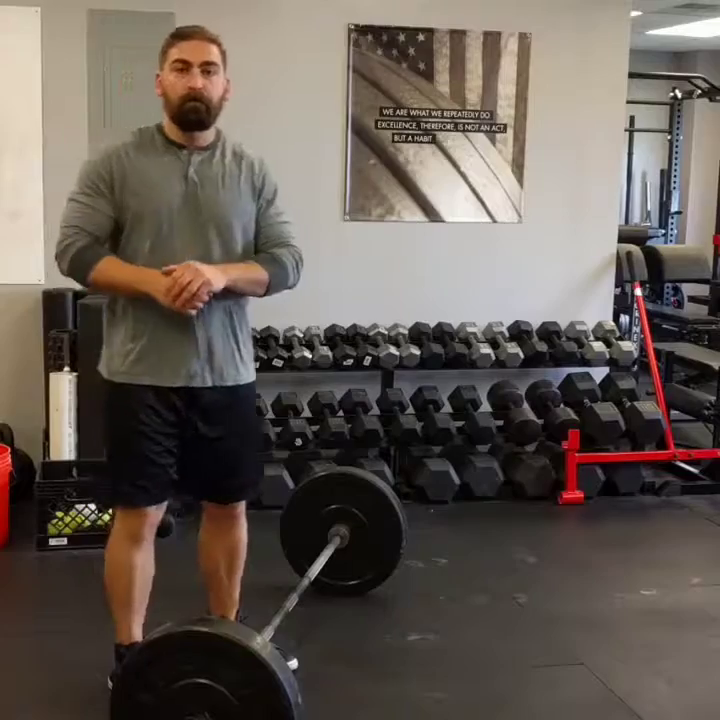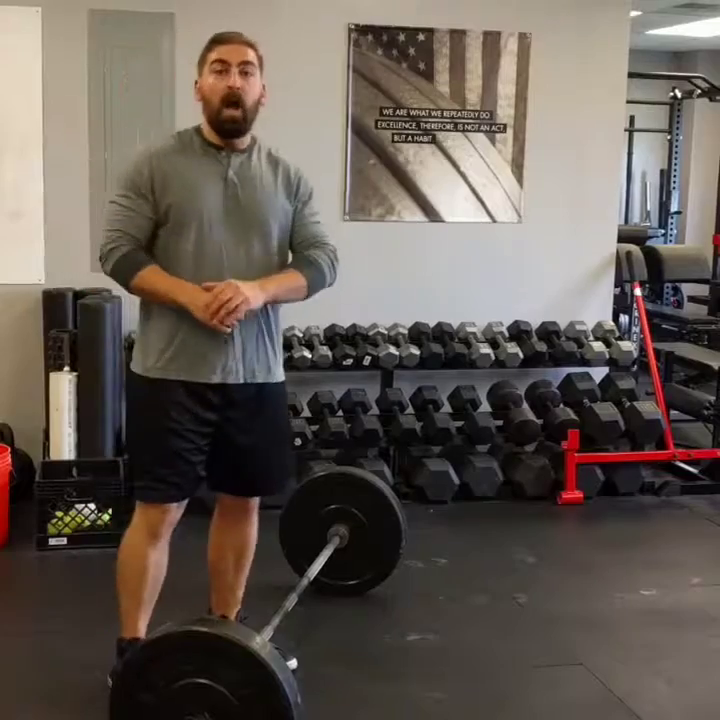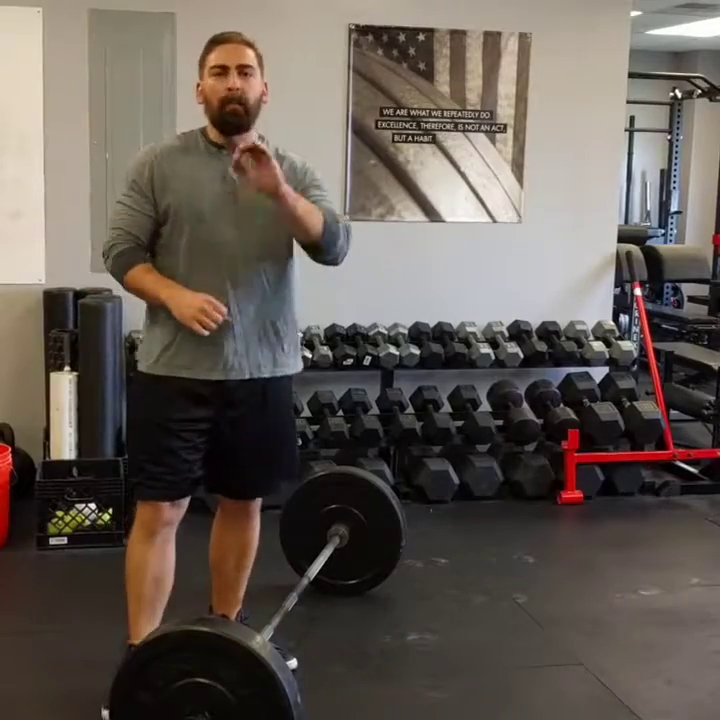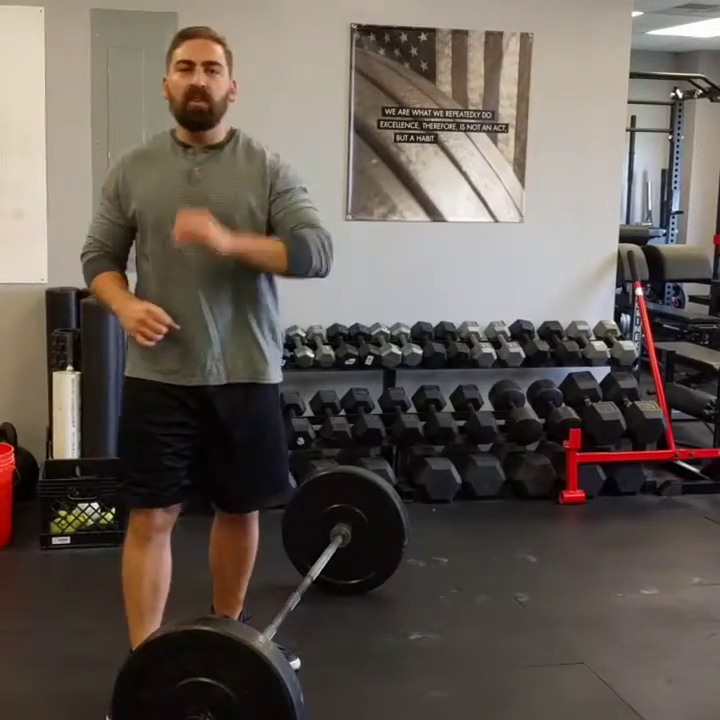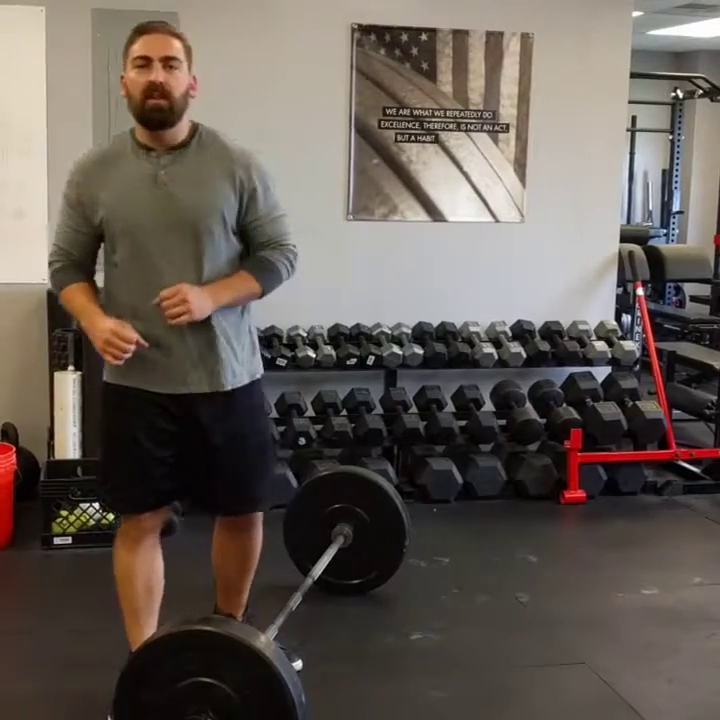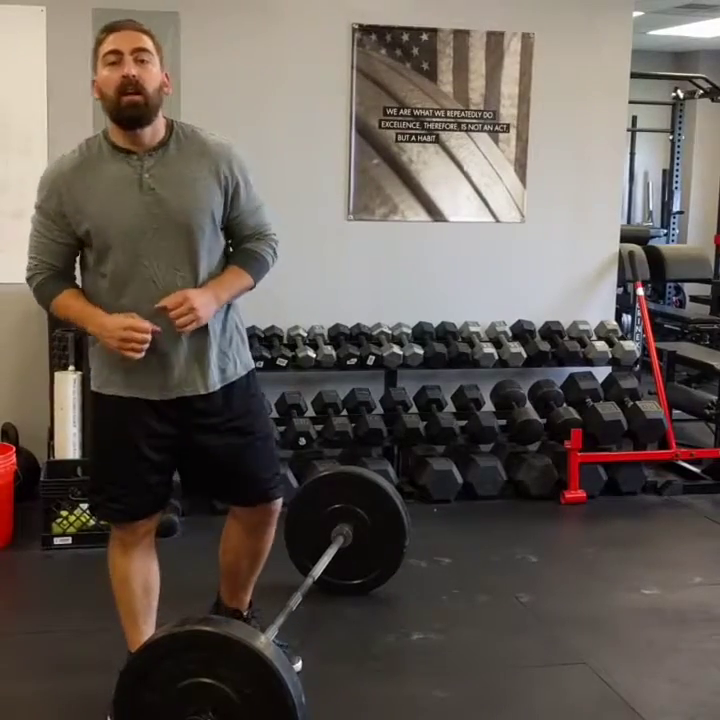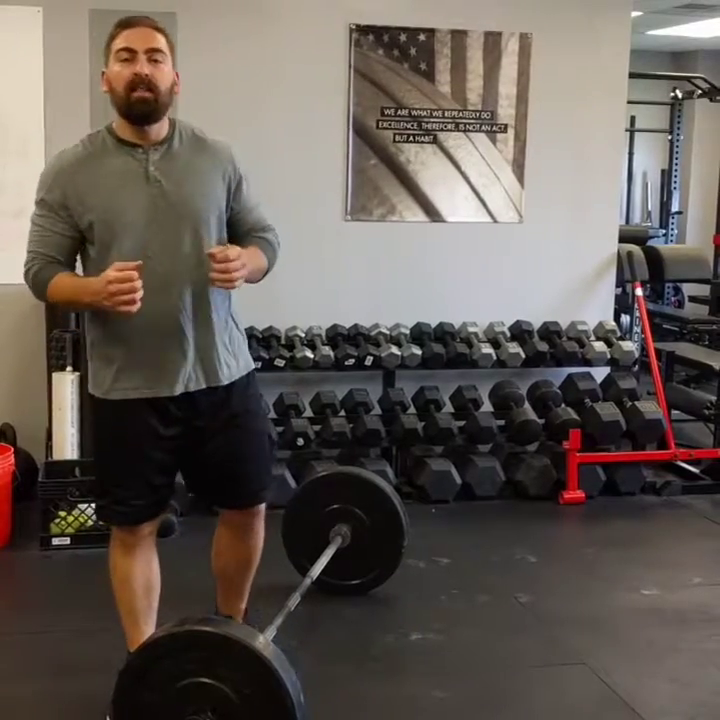
dt=0.3s
person 1, frame 1
left shoulder: (253, 173)
right shoulder: (116, 163)
left elbow: (287, 262)
right elbow: (74, 251)
left wrist: (220, 274)
right wrist: (151, 282)
left hip: (226, 375)
right hip: (141, 375)
left knee: (227, 507)
right knee: (138, 516)
right ankle: (130, 651)
person 1, frame 2
left shoulder: (287, 177)
right shoulder: (155, 164)
left elbow: (322, 262)
right elbow: (117, 254)
left wrist: (260, 289)
right wrist: (192, 296)
left hip: (256, 373)
right hip: (172, 371)
left knee: (241, 503)
right knee: (158, 511)
left ankle: (225, 630)
right ankle: (130, 648)
person 1, frame 3
left shoulder: (293, 170)
right shoulder: (158, 163)
left elbow: (334, 244)
right elbow: (121, 250)
left wrist: (279, 189)
right wrist: (178, 295)
left hip: (261, 371)
right hip: (173, 371)
left knee: (242, 506)
right knee: (157, 514)
left ankle: (224, 630)
right ankle: (137, 657)
person 1, frame 4
left shoulder: (267, 170)
right shoulder: (132, 170)
left elbow: (316, 253)
right elbow: (98, 256)
left wrist: (230, 240)
right wrist: (125, 305)
left hip: (247, 375)
right hip: (158, 376)
left knee: (239, 510)
right knee: (150, 519)
left ankle: (228, 629)
person 1, frame 5
left shoulder: (237, 165)
right shoulder: (93, 173)
left elbow: (279, 254)
right elbow: (67, 266)
left wrist: (212, 295)
right wrist: (95, 320)
left hip: (227, 377)
right hip: (137, 382)
left knee: (242, 513)
right knee: (140, 522)
left ankle: (230, 624)
person 1, frame 6
left shoulder: (216, 159)
right shoulder: (66, 179)
left elbow: (260, 243)
right elbow: (46, 277)
left wrist: (213, 295)
right wrist: (101, 324)
left hip: (221, 373)
right hip: (127, 387)
left knee: (261, 503)
right knee: (133, 528)
left ankle: (234, 616)
person 1, frame 7
left shoulder: (215, 158)
right shoulder: (69, 172)
left elbow: (263, 237)
right elbow: (41, 273)
left wrist: (247, 264)
right wrist: (94, 290)
left hip: (223, 374)
right hip: (129, 387)
left knee: (246, 510)
right knee: (134, 528)
